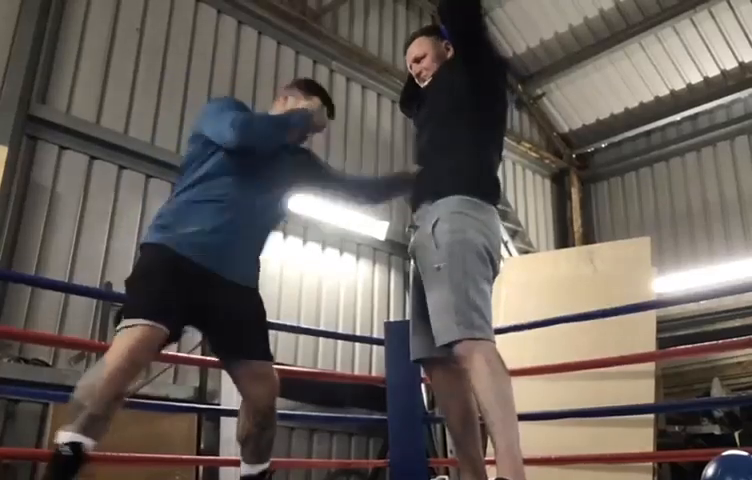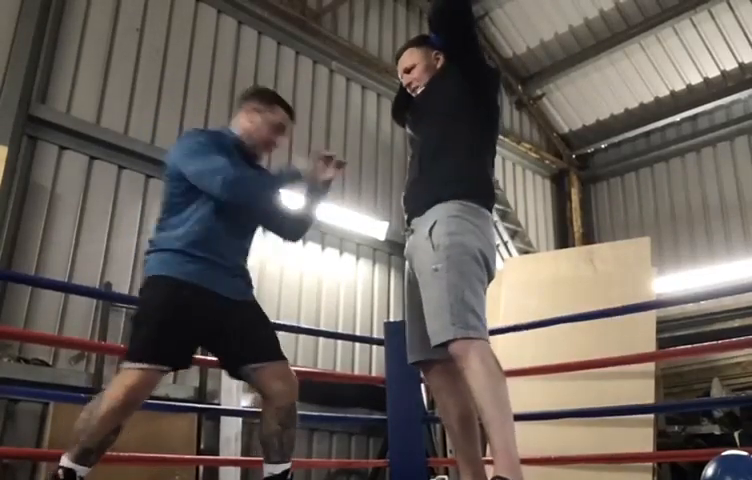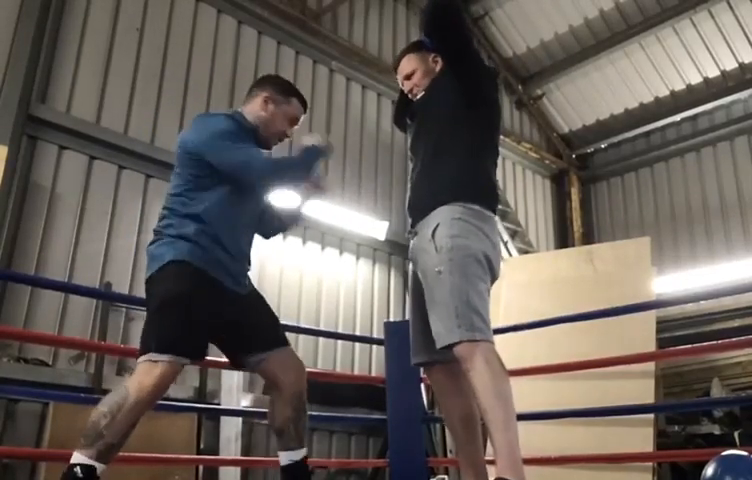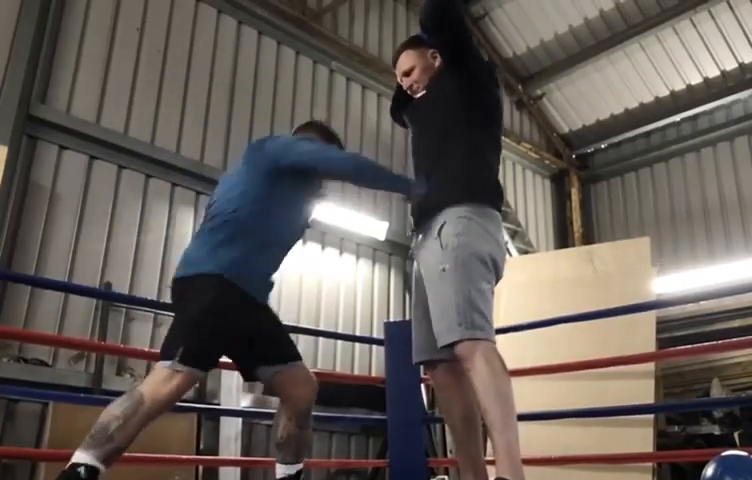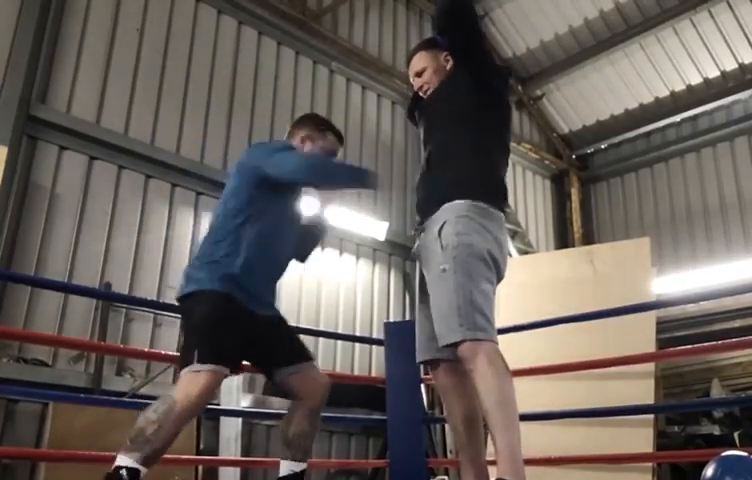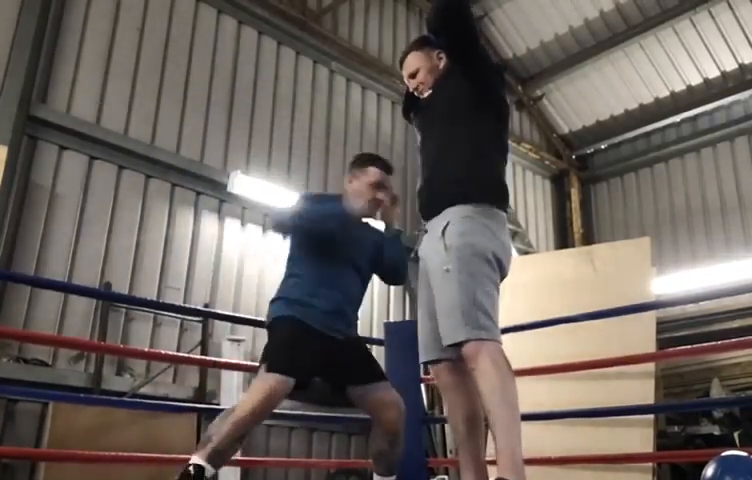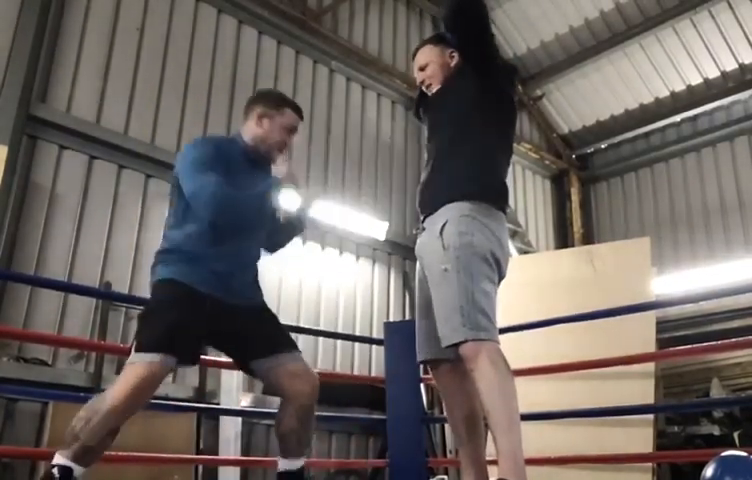
dt=0.7s
person 1, frame 1
left shoulder: (476, 71)
right shoulder: (436, 99)
right elbow: (406, 101)
right wrist: (420, 76)
left hip: (457, 213)
right hip: (430, 225)
left knee: (469, 341)
right knee: (439, 361)
person 1, frame 2
left shoulder: (469, 80)
right shoulder: (427, 110)
right elbow: (397, 111)
left wrist: (429, 47)
right wrist: (411, 87)
left hip: (453, 219)
right hip: (425, 231)
left knee: (464, 341)
right knee: (437, 363)
person 1, frame 3
left shoulder: (469, 81)
right shoulder: (430, 111)
right elbow: (399, 117)
right wrist: (412, 93)
left hip: (457, 222)
right hip: (428, 234)
left knee: (469, 343)
right knee: (441, 364)
person 1, frame 4
left shoulder: (468, 80)
right shoulder: (430, 108)
right elbow: (397, 111)
right wrist: (409, 86)
left hip: (462, 221)
right hip: (433, 232)
left knee: (470, 342)
right knee: (442, 362)
person 1, frame 5
left shoulder: (479, 81)
right shoulder: (440, 106)
right elbow: (413, 111)
right wrist: (423, 90)
left hip: (462, 218)
right hip: (436, 229)
left knee: (472, 343)
right knee: (444, 361)
person 1, frame 6
left shoulder: (474, 78)
right shoulder: (435, 107)
right elbow: (408, 109)
left hip: (466, 221)
right hip: (437, 232)
left knee: (476, 343)
right knee: (445, 361)
person 1, frame 7
left shoulder: (484, 79)
right shoulder: (446, 105)
right elbow: (422, 105)
left hip: (463, 219)
right hip: (438, 229)
left knee: (474, 343)
right knee: (445, 360)
person 2, frame 1
left shoulder: (290, 157)
right shoulder: (225, 112)
left elbow: (355, 189)
right elbow: (243, 135)
left wrist: (406, 180)
right wrist: (301, 120)
left hip: (235, 277)
right hip: (175, 254)
left knee: (262, 389)
right knee: (133, 347)
person 2, frame 2
left shoulder: (254, 175)
right shoulder: (194, 143)
left elbow: (291, 229)
right elbow: (226, 184)
left wrist: (318, 188)
right wrist: (295, 177)
left hip: (230, 291)
right hip: (175, 281)
left knee: (281, 385)
right knee: (131, 385)
person 2, frame 3
left shoulder: (247, 156)
right shoulder: (215, 128)
left elbow: (265, 224)
right elbow: (267, 174)
right wrist: (312, 153)
left hip: (232, 280)
right hip: (185, 266)
left knee: (290, 374)
right knee: (156, 374)
person 2, frame 4
left shoulder: (293, 177)
right shoulder: (278, 149)
right elbow: (344, 164)
left wrist: (301, 216)
right wrist: (408, 185)
left hip: (246, 293)
right hip: (213, 280)
left knee: (301, 389)
right knee: (169, 384)
person 2, frame 5
left shoulder: (288, 196)
right shoulder: (264, 156)
left elbow: (299, 250)
right elbow: (307, 170)
left wrist: (321, 215)
right wrist: (364, 177)
left hip: (258, 304)
right hip: (215, 292)
left knee: (314, 388)
right knee: (198, 388)
person 2, frame 6
left shoulder: (372, 235)
right shoulder: (317, 205)
left elbow: (397, 275)
right elbow: (284, 222)
left wrist: (393, 228)
right wrist: (346, 210)
left hip: (342, 335)
right hip: (298, 322)
left knee: (391, 408)
right knee: (265, 395)
person 2, frame 7
left shoulder: (263, 177)
right shoulder: (203, 152)
left elbow: (271, 240)
right elbow: (214, 208)
left wrist: (298, 219)
right wrist: (272, 185)
left hip: (241, 298)
right hip: (185, 285)
left knee: (303, 384)
right knee: (139, 380)
